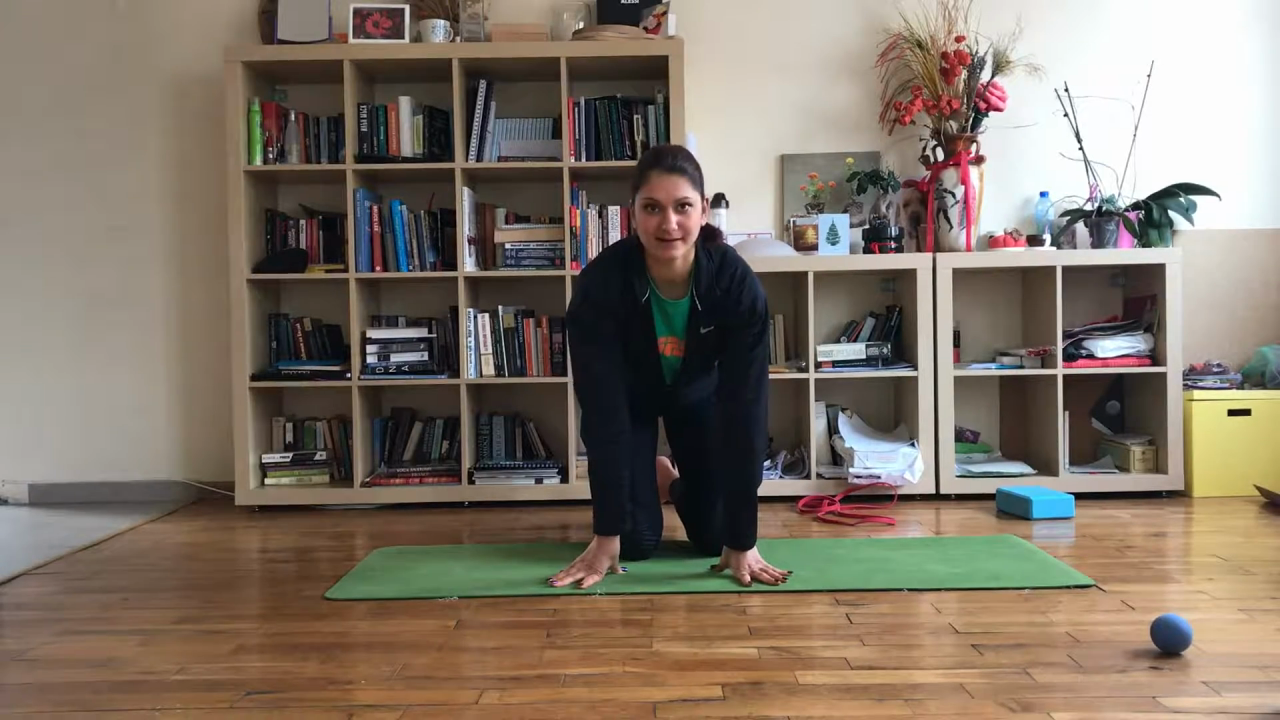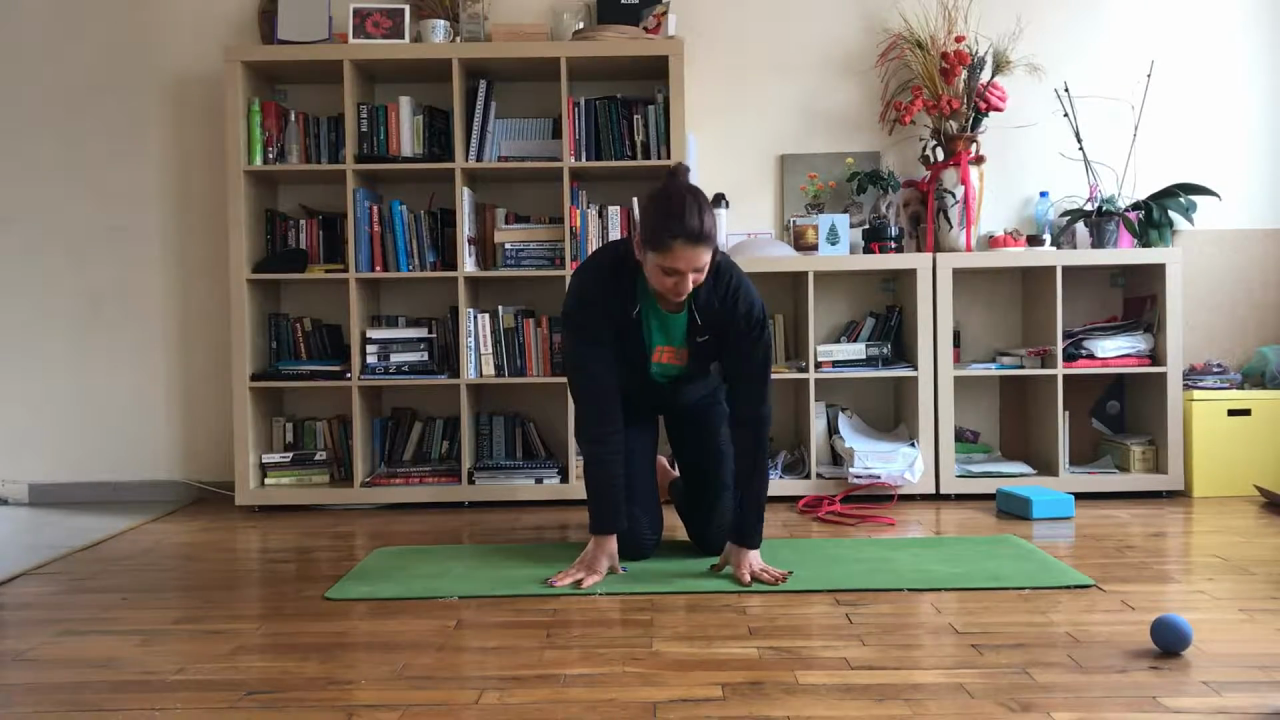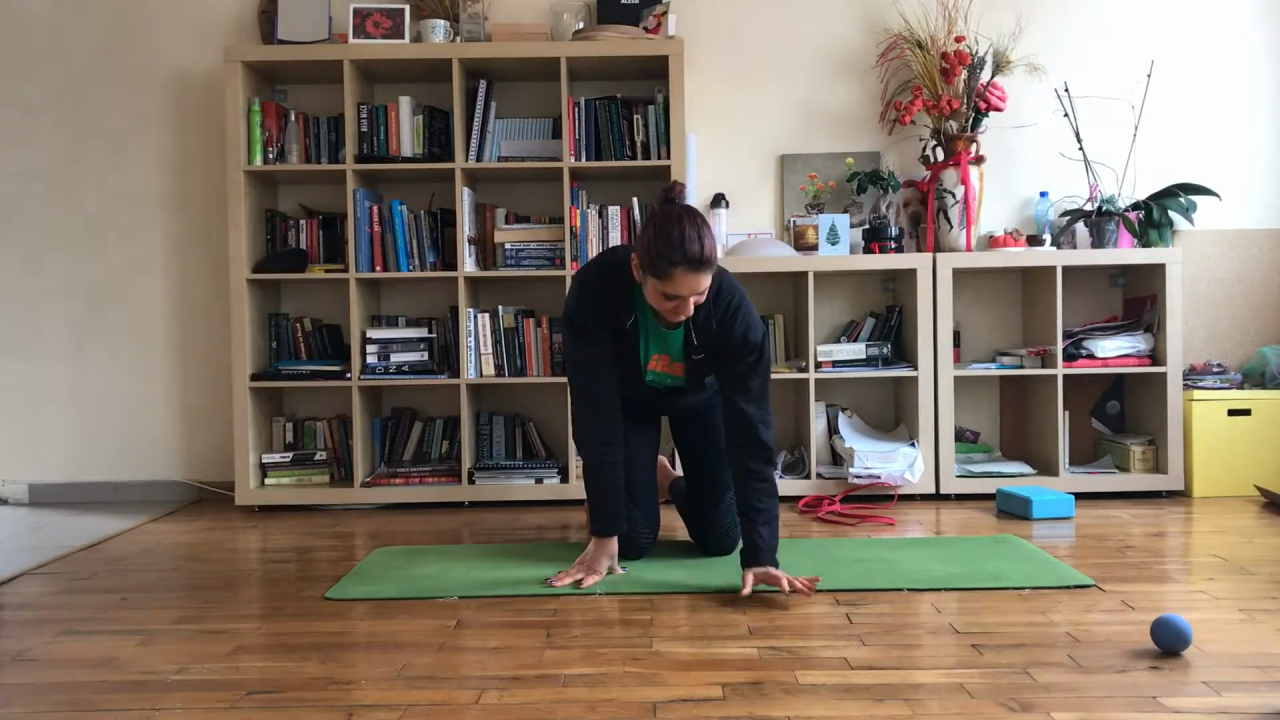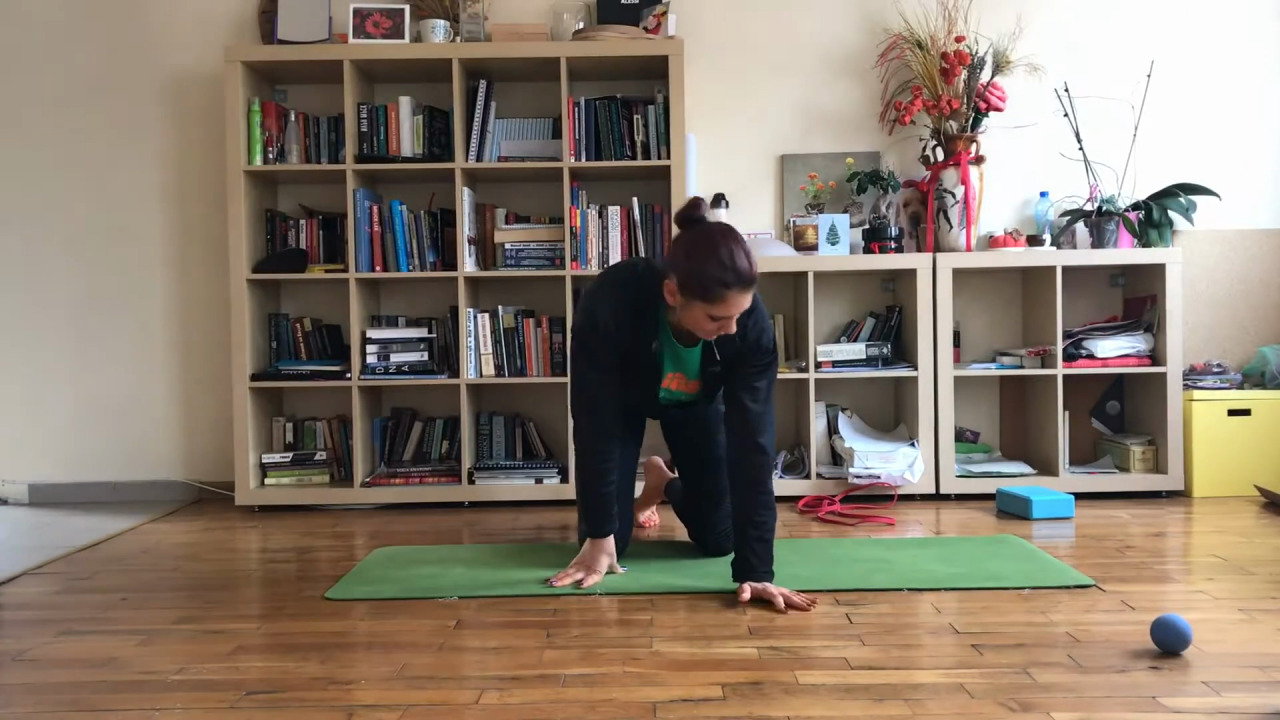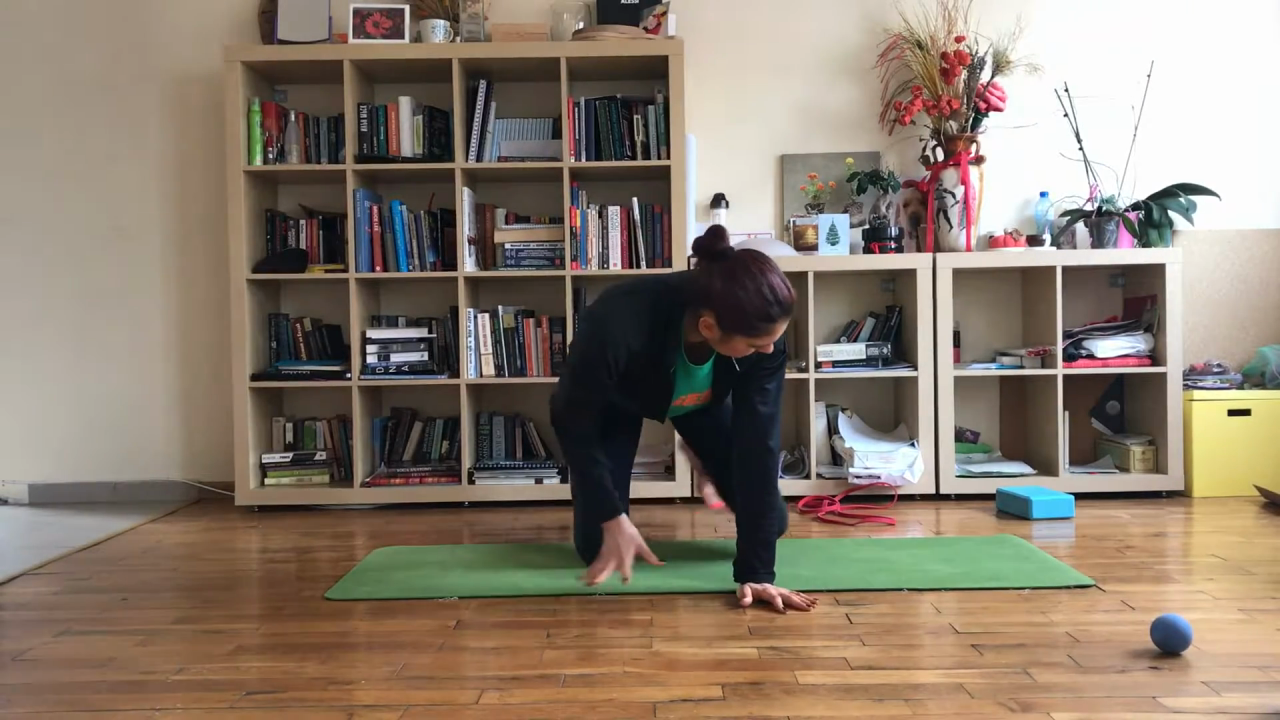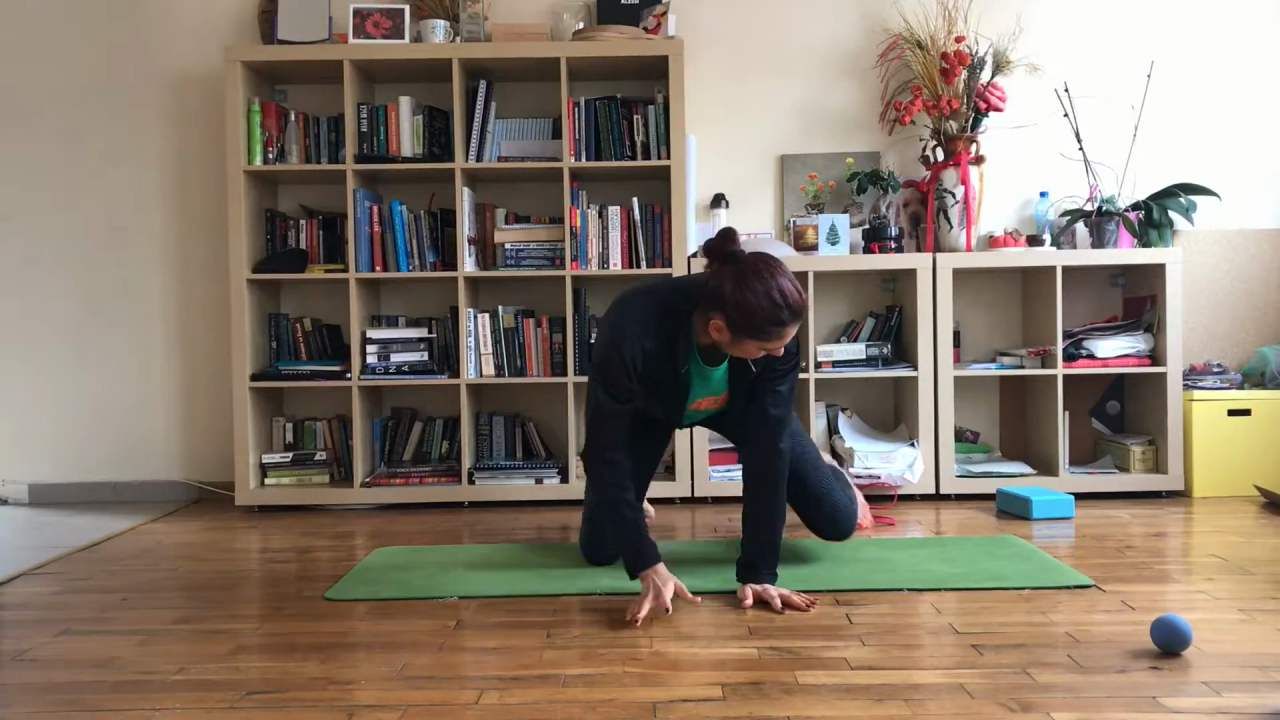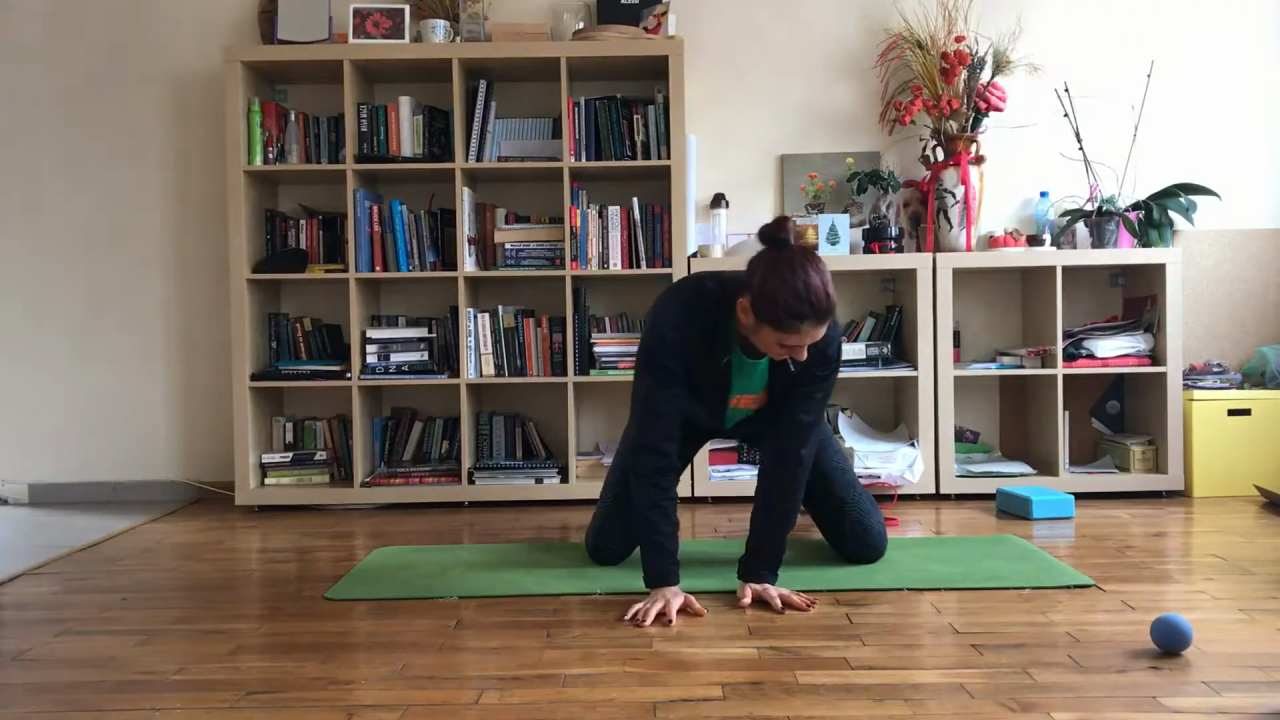
dt=0.4s
person 1, frame 1
left shoulder: (736, 282)
right shoulder: (601, 282)
left elbow: (744, 408)
right elbow: (603, 411)
left wrist: (741, 540)
right wrist: (606, 535)
left hip: (699, 394)
right hip: (629, 396)
left knee: (714, 536)
right knee: (636, 541)
left ankle: (677, 484)
right ankle: (651, 481)
person 1, frame 2
left shoulder: (733, 291)
right shoulder: (595, 284)
left elbow: (751, 410)
right elbow: (596, 412)
left wrist: (746, 537)
right wrist: (603, 534)
left hip: (699, 393)
right hip: (627, 395)
left knee: (716, 536)
right knee: (635, 541)
left ankle: (674, 483)
right ankle: (651, 482)
person 1, frame 3
left shoulder: (731, 305)
right shoulder: (594, 289)
left elbow: (749, 430)
right elbow: (595, 415)
left wrist: (760, 552)
right wrist: (603, 536)
left hip: (702, 396)
right hip: (629, 397)
left knee: (719, 537)
right knee: (633, 539)
left ankle: (672, 483)
right ankle: (649, 482)
person 1, frame 4
left shoulder: (749, 322)
right shoulder: (610, 303)
left elbow: (752, 440)
right elbow: (594, 424)
left wrist: (756, 570)
right wrist: (599, 536)
left hip: (696, 402)
right hip: (623, 399)
left knee: (718, 538)
right knee: (609, 540)
left ankle: (667, 485)
person 1, frame 5
left shoulder: (762, 333)
right shoulder: (618, 326)
left elbow: (758, 441)
right elbow: (570, 421)
left wrist: (756, 571)
right wrist: (612, 518)
left hip: (703, 401)
right hip: (615, 400)
left knee: (772, 521)
right knee: (598, 549)
left ankle: (705, 459)
person 1, frame 6
left shoulder: (775, 335)
right shoulder: (632, 330)
left elbow: (767, 443)
right elbow: (604, 454)
left wrist: (758, 571)
right wrist: (648, 566)
left hip: (735, 403)
right hip: (647, 409)
left knee: (838, 520)
right knee: (600, 549)
left ankle: (814, 460)
right ankle: (627, 505)
person 1, frame 7
left shoulder: (820, 337)
right shoulder: (681, 315)
left elbow: (792, 448)
right elbow: (655, 448)
left wrist: (759, 571)
right wrist: (664, 580)
left hip: (775, 413)
right hip: (690, 411)
left knee: (867, 542)
right knee: (605, 547)
